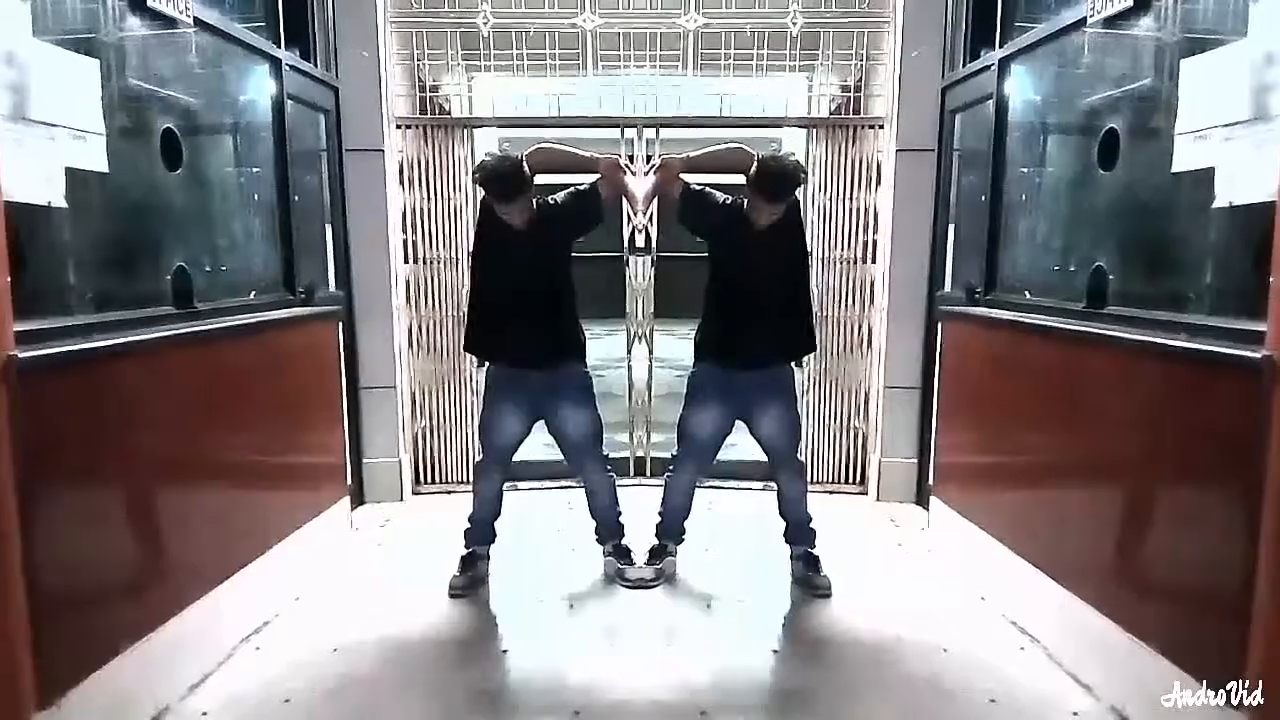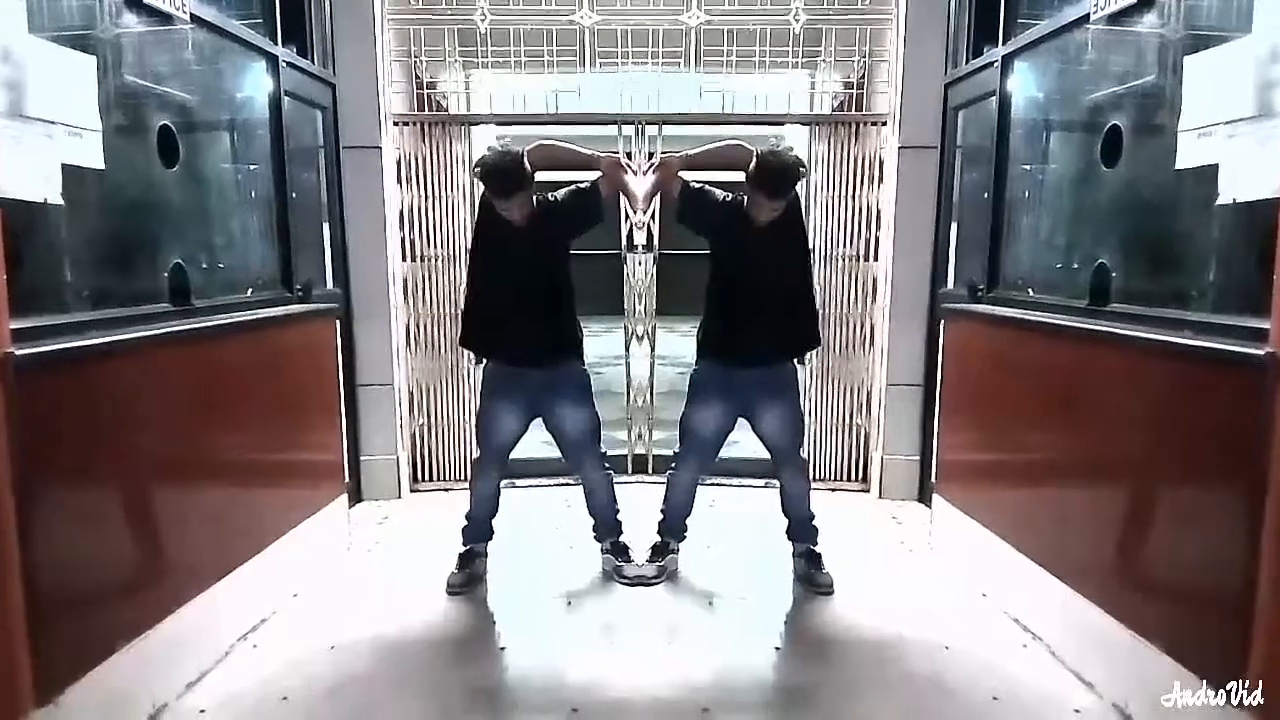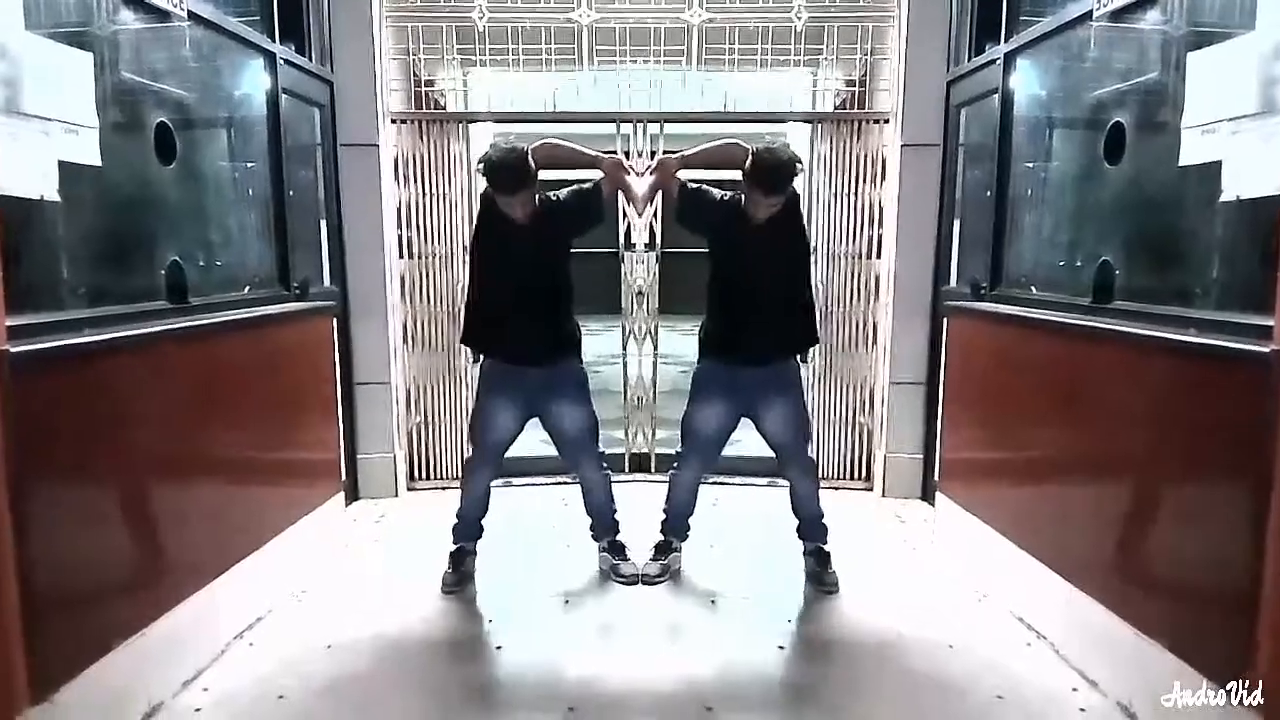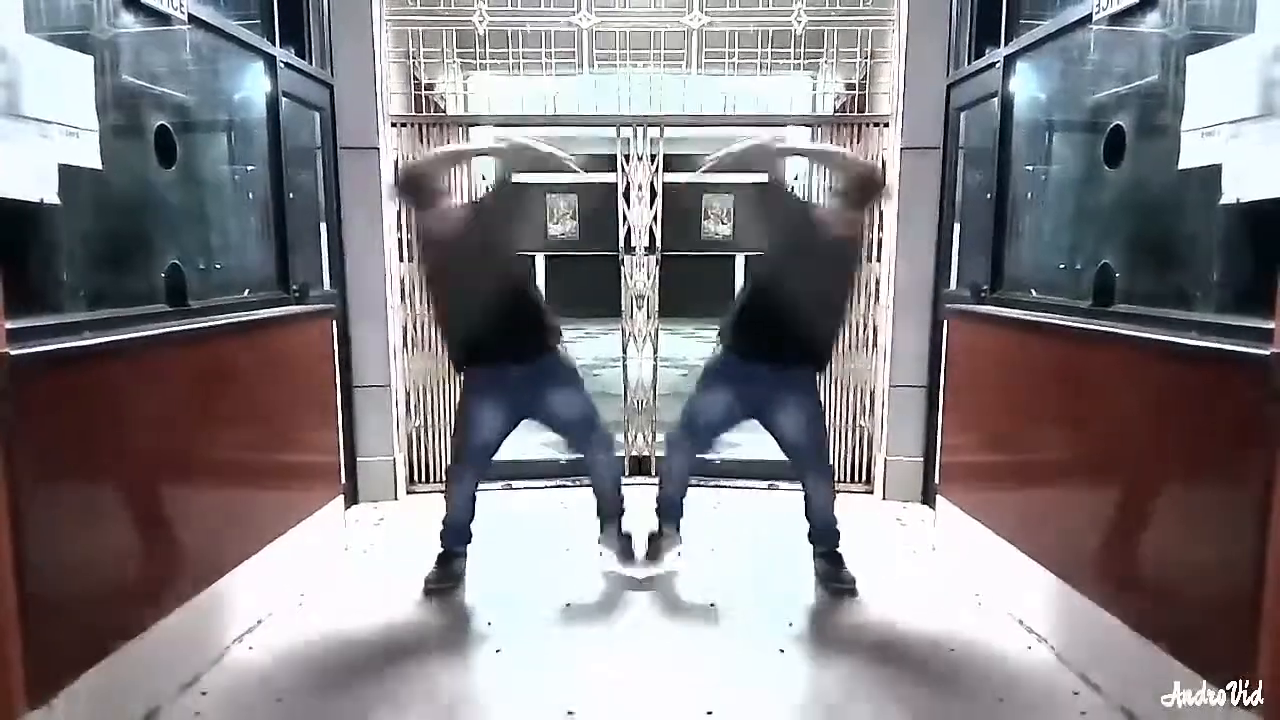
dt=0.4s
person 1, frame 1
left shoulder: (792, 215)
right shoulder: (721, 213)
left elbow: (743, 155)
right elbow: (668, 180)
left wrist: (682, 161)
right wrist: (669, 169)
left hip: (771, 373)
right hip: (715, 370)
left knee: (788, 467)
right knee: (686, 465)
left ankle: (803, 553)
right ankle: (666, 546)
person 1, frame 2
left shoulder: (792, 212)
right shoulder: (722, 211)
left elbow: (744, 152)
right elbow: (667, 178)
left wrist: (684, 160)
right wrist: (670, 166)
left hip: (774, 370)
right hip: (716, 368)
left knee: (791, 465)
right knee: (688, 463)
left ankle: (805, 551)
right ankle: (667, 544)
person 1, frame 3
left shoulder: (791, 208)
right shoulder: (719, 210)
left elbow: (740, 150)
right elbow: (666, 175)
left wrist: (680, 161)
right wrist: (656, 180)
left hip: (776, 369)
right hip: (719, 367)
left knee: (798, 464)
right knee: (691, 462)
left ankle: (815, 549)
right ankle: (671, 543)
person 1, frame 4
left shoulder: (848, 242)
right shoulder: (791, 216)
left hip: (792, 374)
right hip: (737, 361)
left knee: (814, 469)
right knee: (684, 442)
left ankle: (827, 552)
right ankle: (667, 528)
person 2, frame 1
left shoulder: (557, 214)
right shoulder: (488, 216)
left elbow: (612, 184)
right elbow: (537, 155)
left wrist: (607, 167)
right wrist: (597, 160)
left hip: (564, 370)
right hip: (508, 373)
left knee: (593, 465)
right knee: (491, 467)
left ankle: (614, 546)
right ankle: (476, 554)
person 2, frame 2
left shoulder: (556, 211)
right shoulder: (487, 212)
left elbow: (610, 182)
right elbow: (535, 151)
left wrist: (605, 164)
right wrist: (595, 159)
left hip: (562, 368)
right hip: (506, 370)
left knee: (590, 463)
right knee: (488, 465)
left ankle: (612, 545)
right ankle: (474, 552)
person 2, frame 3
left shoulder: (558, 211)
right shoulder: (488, 210)
left elbow: (612, 179)
right elbow: (539, 150)
left wrist: (610, 167)
right wrist: (599, 161)
left hip: (560, 367)
right hip: (503, 369)
left knee: (589, 463)
right knee: (482, 463)
left ankle: (609, 544)
right ankle: (464, 550)
person 2, frame 4
left shoulder: (489, 215)
right shoulder: (432, 239)
left hip: (542, 361)
right hip: (488, 373)
left knee: (596, 443)
right knee: (465, 469)
left ankle: (612, 528)
right ankle: (452, 553)
